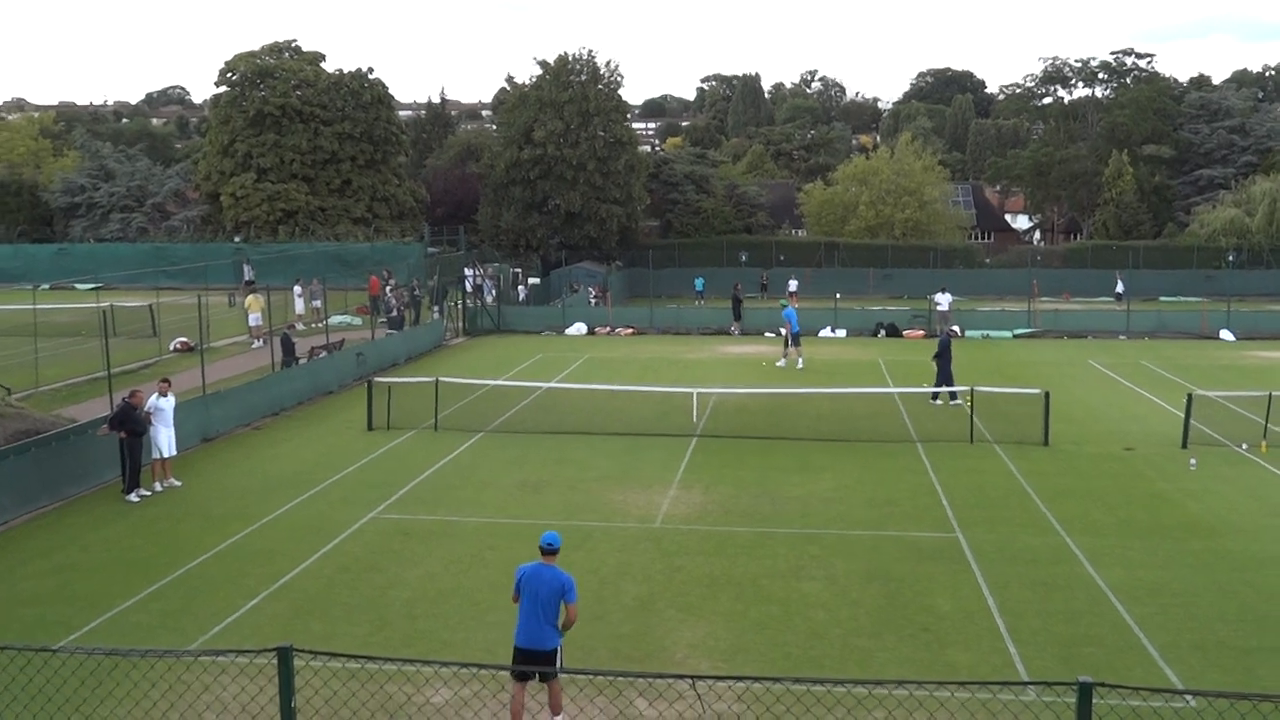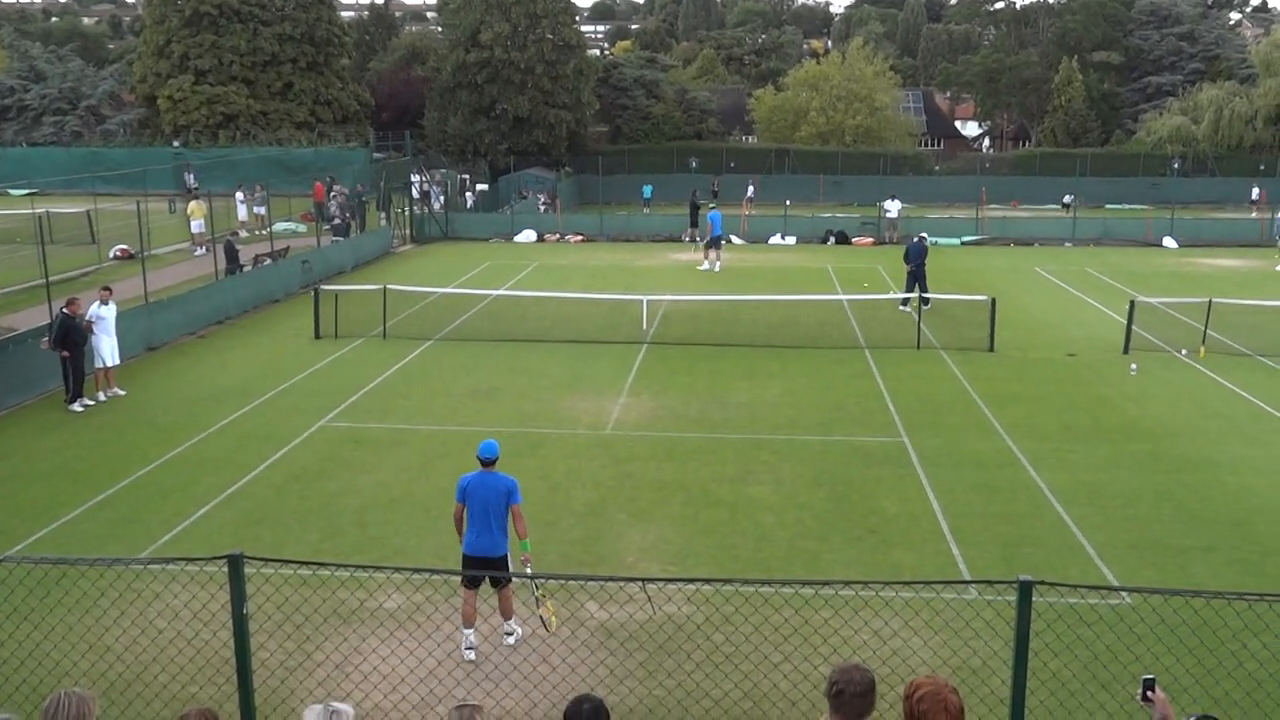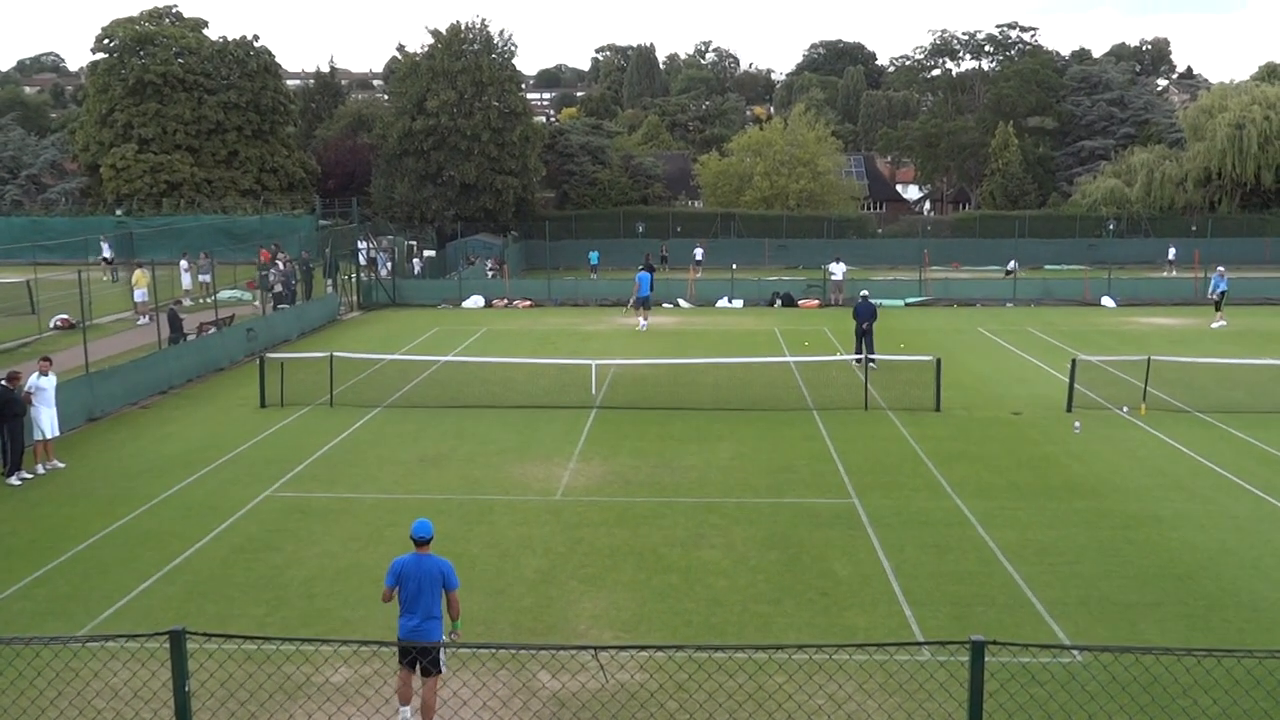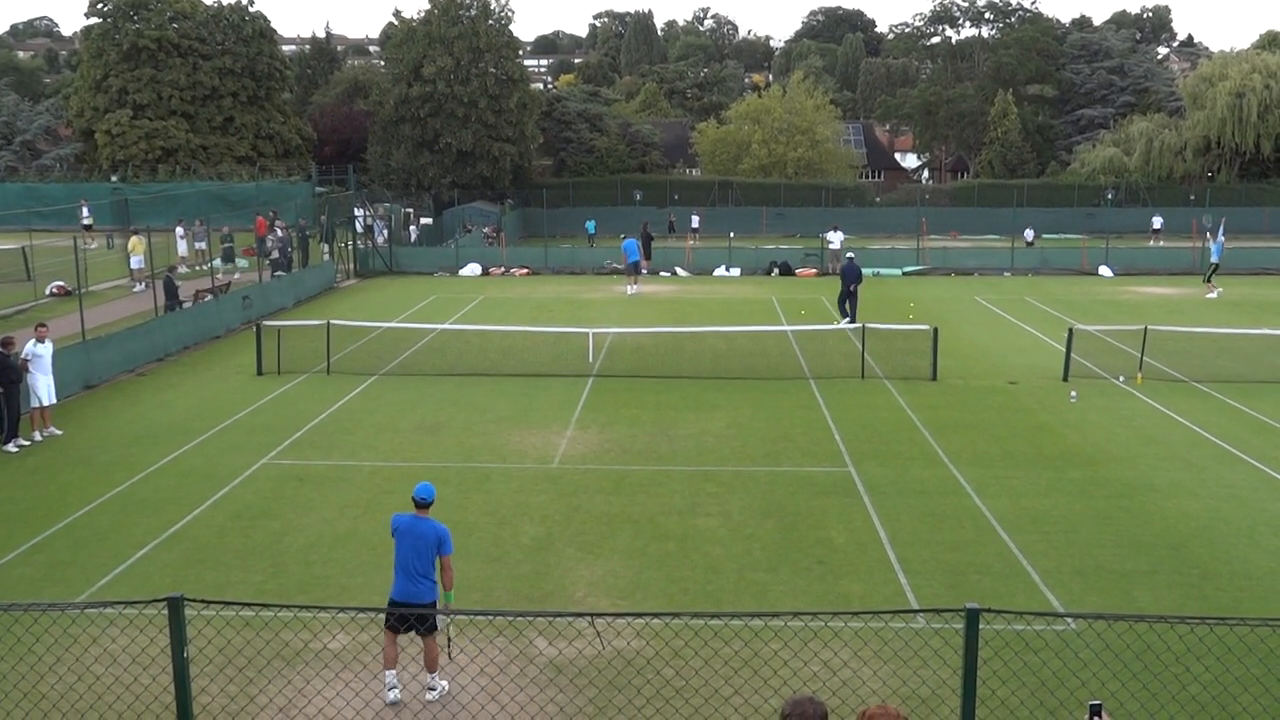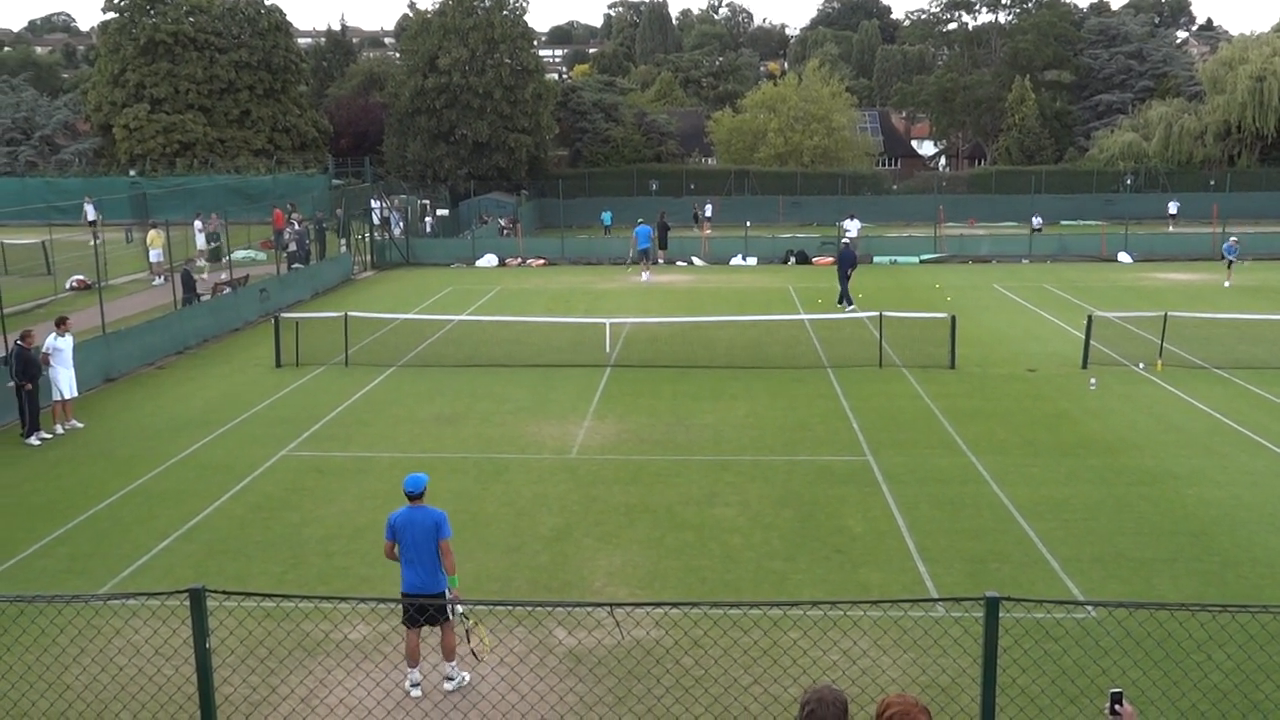
dt=1s
person 1, frame 1
left shoulder: (523, 571)
right shoulder: (565, 579)
right elbow: (572, 616)
right wrist: (561, 632)
left hip: (523, 640)
right hip: (549, 642)
left knee: (518, 686)
right knee: (553, 685)
person 1, frame 2
left shoulder: (465, 481)
right shoulder: (509, 483)
left elbow: (457, 515)
right elbow: (517, 517)
left wrist: (461, 536)
right wrist: (525, 547)
left hip: (472, 548)
right hip: (498, 548)
left knee: (469, 595)
right knee: (504, 590)
left ankle: (468, 645)
right ankle: (510, 631)
person 1, frame 3
left shoulder: (398, 564)
right shoulder: (444, 566)
left elbow: (386, 597)
right elbow: (453, 601)
left wrist: (393, 594)
right wrist: (456, 626)
left hip: (406, 632)
right hip: (432, 634)
left knee: (404, 674)
right knee: (429, 684)
person 1, frame 4
left shoulder: (398, 521)
right shoulder: (440, 530)
right elbow: (446, 568)
right wrist: (448, 598)
left hip: (399, 595)
right hip: (426, 596)
left knee: (390, 637)
right knee: (429, 641)
left ankle: (391, 685)
right ankle: (433, 686)
person 1, frame 5
left shoulder: (394, 518)
right shoulder: (438, 516)
left elbow: (388, 552)
right elbow: (446, 552)
right wrist: (453, 584)
left hip: (410, 587)
right hip: (436, 586)
left knee: (412, 633)
right knee: (447, 629)
left ankle: (414, 681)
right ankle: (452, 676)
